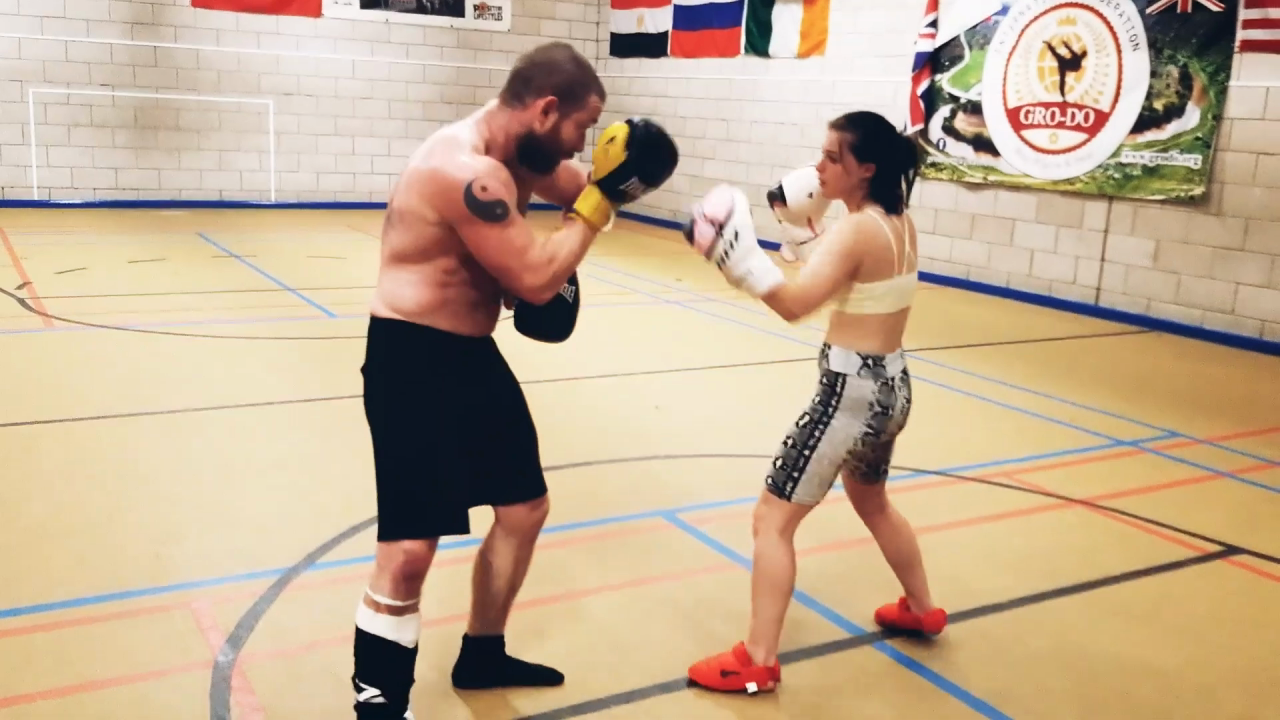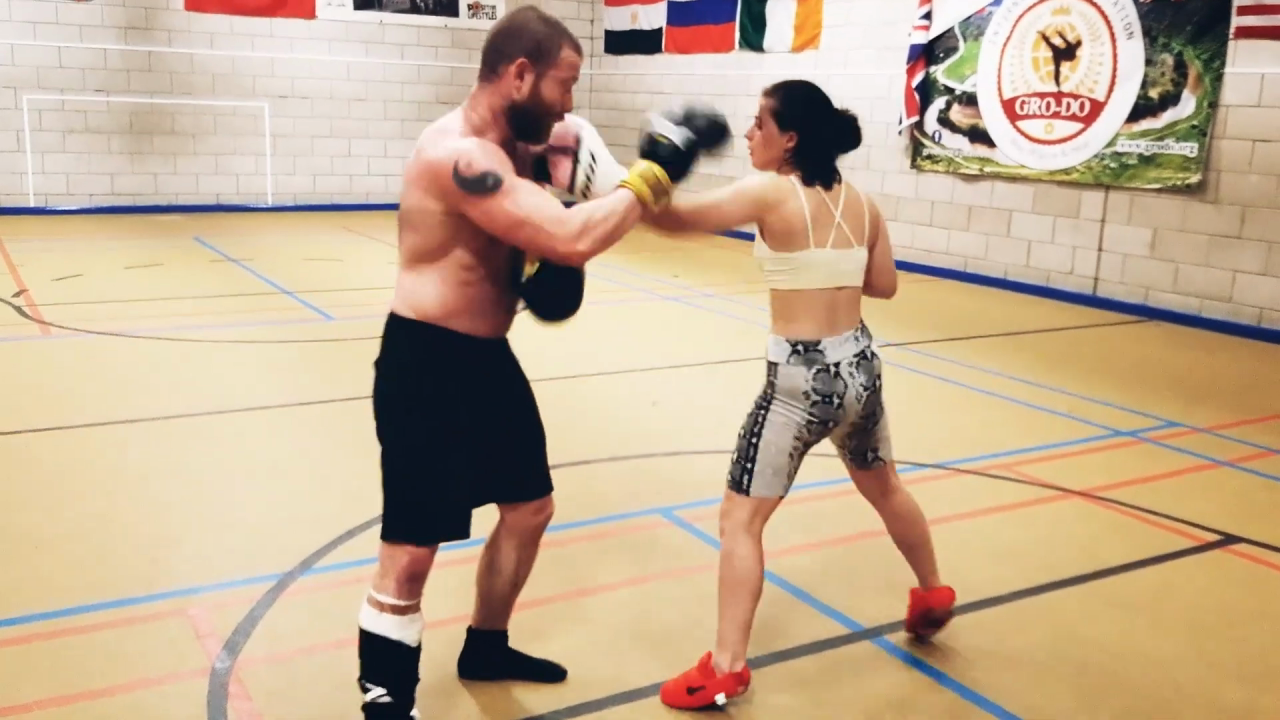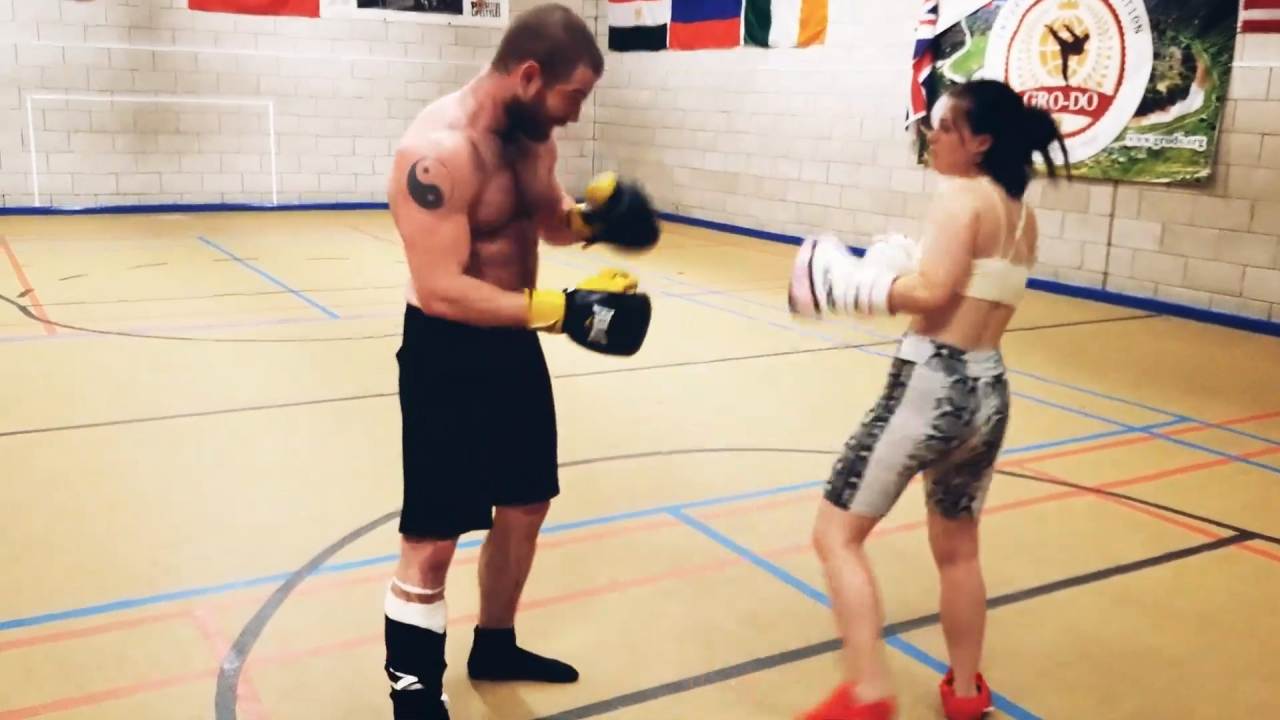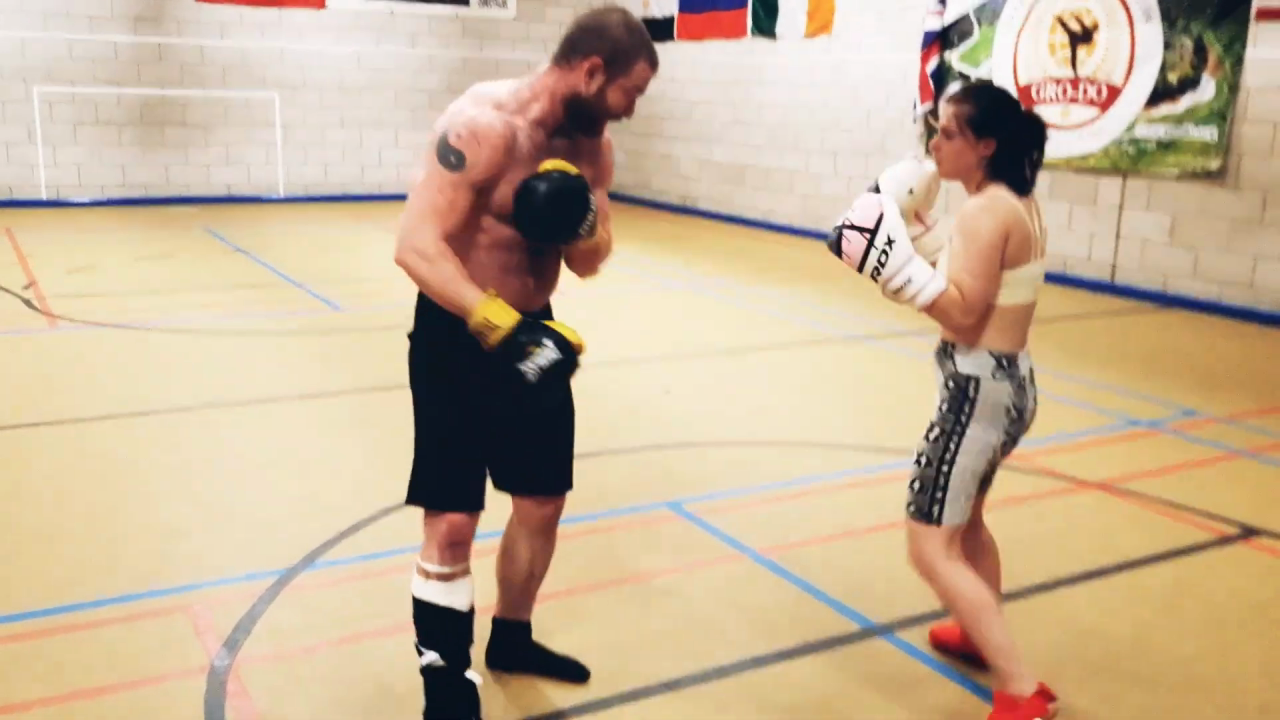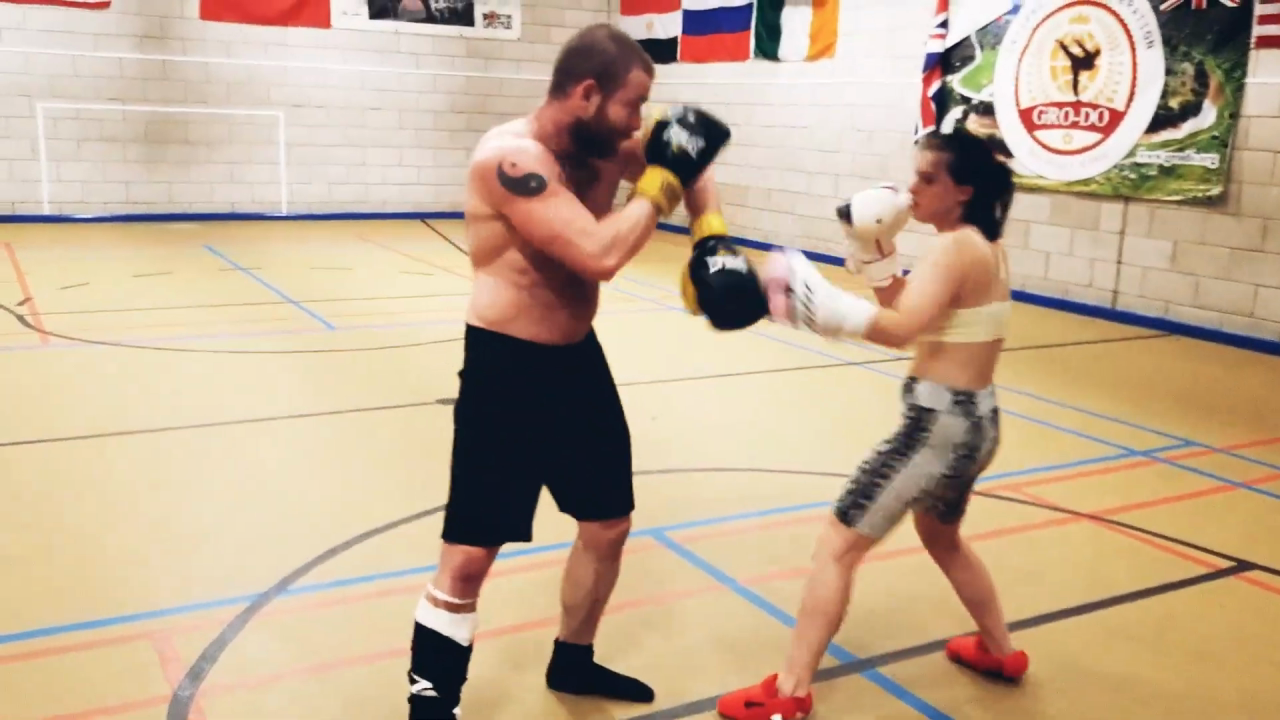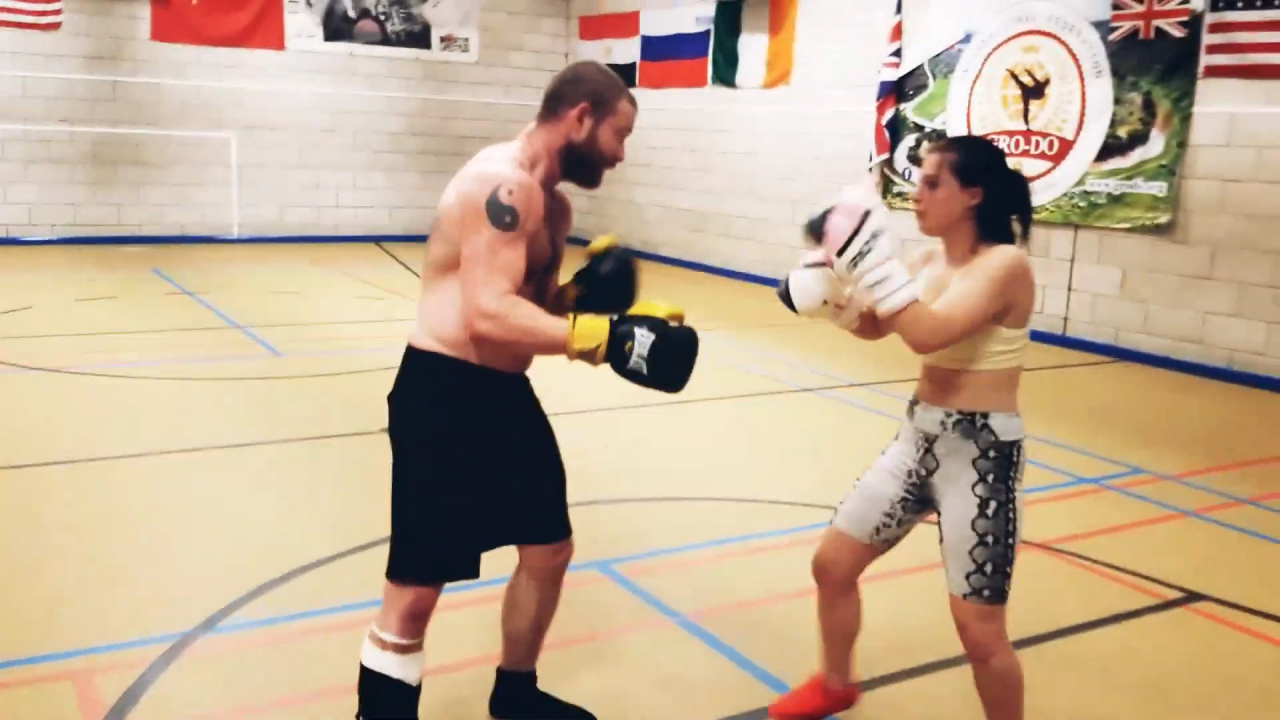
dt=0.7s
person 1, frame 1
left shoulder: (517, 147)
right shoulder: (466, 172)
left elbow: (577, 190)
right elbow: (535, 281)
right wrist: (605, 198)
left hip: (472, 353)
right hip: (411, 361)
left knee: (524, 509)
right knee: (409, 549)
left ankle: (482, 653)
person 1, frame 2
left shoulder: (520, 143)
right shoulder: (459, 156)
left elbow: (551, 231)
right elbow: (570, 241)
right wrist: (649, 174)
left hip: (487, 355)
right hip: (425, 362)
left knee: (529, 506)
right knee: (411, 551)
left ankle: (485, 647)
person 1, frame 3
left shoulder: (531, 138)
right shoulder: (440, 148)
left elbow: (550, 225)
right elbow: (440, 288)
left wrist: (595, 214)
right wrist: (563, 309)
left hip: (514, 345)
right hip: (448, 354)
left knee: (526, 507)
right knee: (431, 543)
left ankle: (494, 646)
person 1, frame 4
left shoulder: (589, 144)
right shoulder: (480, 123)
left elbow: (590, 262)
right elbow: (417, 247)
left wrist: (584, 218)
right wrist: (502, 329)
left hip: (533, 338)
right hip: (459, 336)
left knee: (543, 503)
right knee: (451, 523)
left ankle: (512, 638)
person 1, frame 5
left shoulder: (610, 141)
right shoulder: (508, 159)
left elbow: (695, 165)
right elbow: (599, 256)
left wrist: (712, 237)
right wrist: (662, 177)
left hip: (578, 360)
right hip: (504, 370)
left knee: (609, 525)
right knee: (469, 555)
left ankle: (572, 660)
person 1, frame 6
left shoulder: (552, 204)
right shoulder: (502, 182)
right elbow: (488, 320)
left wrist: (581, 298)
right wrist: (605, 339)
left hip: (506, 393)
right hip: (440, 394)
left knee: (549, 551)
right knee: (414, 592)
person 2, frame 1
left shoulder: (857, 230)
right shoulder: (896, 222)
left elbow: (794, 304)
left wrist: (732, 246)
left hip: (852, 390)
right hip: (888, 386)
left knee: (772, 520)
right knee: (870, 500)
left ankle: (758, 661)
right ankle: (921, 608)
person 2, frame 2
left shoulder: (770, 193)
right shoulder: (859, 202)
left elbow: (678, 217)
right elbow: (884, 286)
left hip: (800, 379)
right hip: (859, 369)
left knee: (740, 521)
right knee: (885, 489)
left ankle: (726, 669)
right ankle: (932, 594)
person 2, frame 3
left shoulder: (960, 195)
right shoulder: (1023, 215)
left elbow: (931, 297)
left wrist: (845, 284)
right wrist: (909, 267)
left hip: (929, 389)
right hip: (986, 395)
left knee: (836, 536)
right knee: (956, 550)
person 2, frame 4
left shoulder: (987, 210)
right shoulder: (1012, 203)
left elbow: (960, 317)
left wrist: (891, 257)
right wrist: (914, 236)
left hip: (976, 393)
right hip: (1000, 388)
left knee: (934, 554)
right knee: (961, 521)
right ankle: (979, 637)
person 2, frame 5
left shoulder: (955, 251)
right shoulder: (981, 246)
left elbow: (900, 329)
right elbow: (900, 302)
left wrist: (811, 300)
right wrist: (872, 247)
left hip: (936, 423)
right hip: (974, 421)
left knee: (835, 549)
right knee: (939, 534)
right ankle: (999, 649)
person 2, frame 6
left shoulder: (1006, 265)
right shoulder: (935, 259)
left elbow: (927, 332)
right elbow: (871, 316)
left wrist: (869, 256)
right wrist: (834, 295)
left hip: (980, 452)
right hip: (918, 435)
left knee: (977, 627)
right knee: (832, 563)
